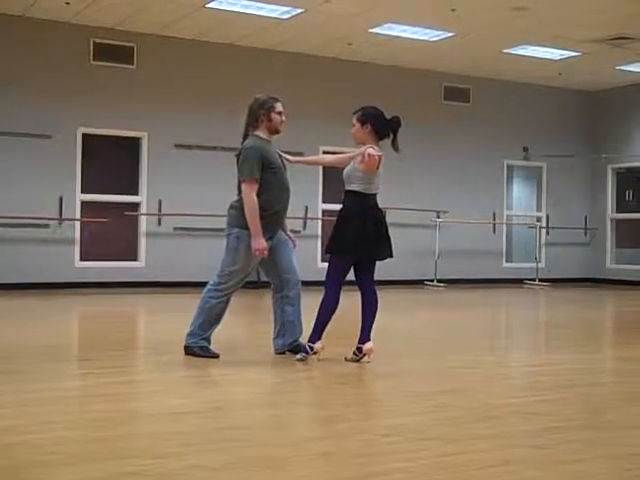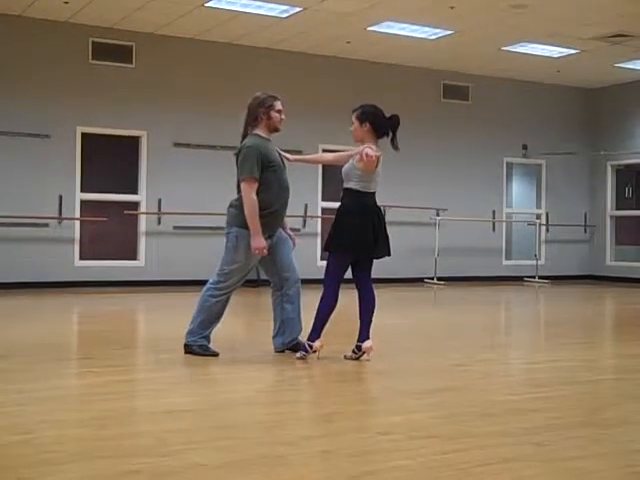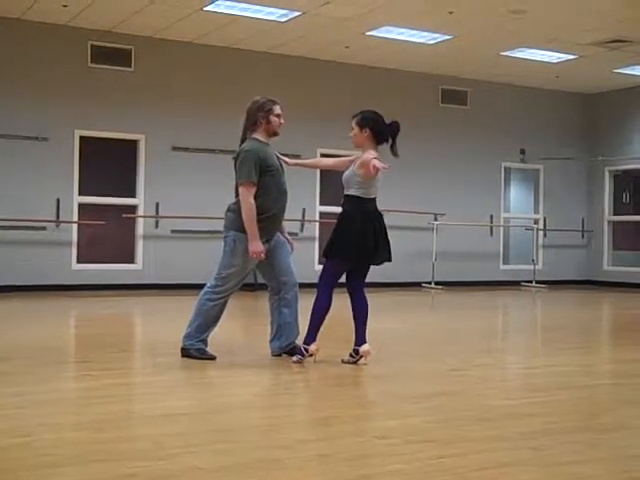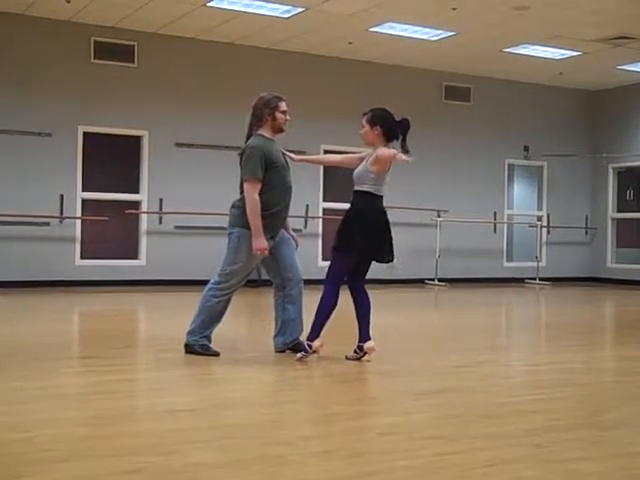
dt=0.3s
person 1, frame 1
left shoulder: (269, 147)
right shoulder: (253, 148)
right elbow: (248, 194)
left wrist: (284, 229)
right wrist: (256, 236)
left hip: (273, 232)
right hip: (248, 231)
left knee: (289, 284)
right knee: (224, 286)
left ankle: (288, 341)
right ankle: (196, 340)
person 1, frame 2
left shoulder: (269, 146)
right shoulder: (252, 147)
right elbow: (248, 193)
left wrist: (284, 228)
right wrist: (256, 235)
left hip: (273, 230)
right hip: (247, 230)
left knee: (288, 282)
right knee: (223, 285)
left ankle: (287, 339)
right ankle: (195, 339)
person 1, frame 3
left shoulder: (268, 150)
right shoulder: (251, 151)
right elbow: (246, 197)
left wrist: (282, 232)
right wrist: (253, 239)
left hip: (271, 235)
right hip: (245, 234)
left knee: (286, 286)
right knee: (220, 288)
left ankle: (284, 343)
right ankle: (192, 343)
person 1, frame 4
left shoulder: (274, 147)
right shoulder: (256, 147)
right elbow: (251, 194)
left wrist: (287, 229)
right wrist: (257, 236)
left hip: (276, 232)
right hip: (249, 231)
left knee: (291, 282)
right knee: (225, 285)
left ankle: (288, 339)
right ankle: (196, 339)
person 2, frame 1
left shoulder: (369, 154)
right shoulder: (362, 155)
left elbow: (371, 158)
right elbow: (328, 159)
left wrist: (369, 153)
right wrist: (295, 159)
left hip: (355, 221)
right hip: (367, 222)
left knee: (333, 284)
right knee: (366, 283)
left ankle: (314, 341)
right ankle: (364, 341)
person 2, frame 2
left shoulder: (367, 153)
right shoulder: (360, 153)
left elbow: (369, 155)
right elbow: (327, 158)
left wrist: (367, 152)
right wrist: (294, 158)
left hip: (353, 218)
right hip: (366, 220)
left knee: (331, 282)
right knee: (363, 282)
left ankle: (314, 339)
right ankle: (363, 340)
person 2, frame 3
left shoulder: (368, 159)
right shoulder: (360, 159)
left elbow: (373, 161)
right elbow: (328, 163)
left wrist: (375, 163)
right wrist: (294, 162)
left hip: (355, 224)
right hip: (367, 226)
left knee: (326, 285)
right knee: (355, 286)
left ankle: (309, 343)
right ankle: (360, 344)
person 2, frame 4
left shoulder: (380, 155)
right shoulder: (369, 157)
left elbow: (388, 154)
right elbow: (335, 159)
left wrist: (396, 155)
right wrist: (299, 158)
left hip: (363, 220)
right hip: (368, 222)
left knee: (332, 281)
right knee: (355, 283)
left ankle: (313, 339)
right ankle: (365, 341)
